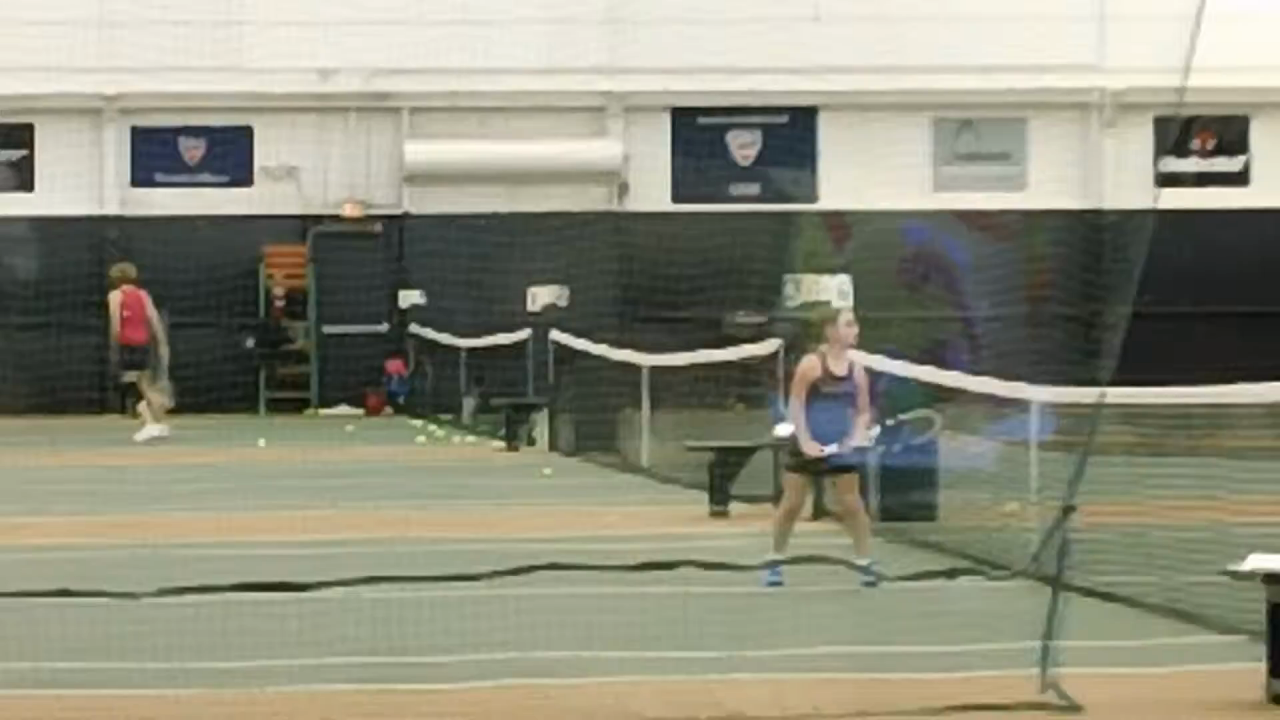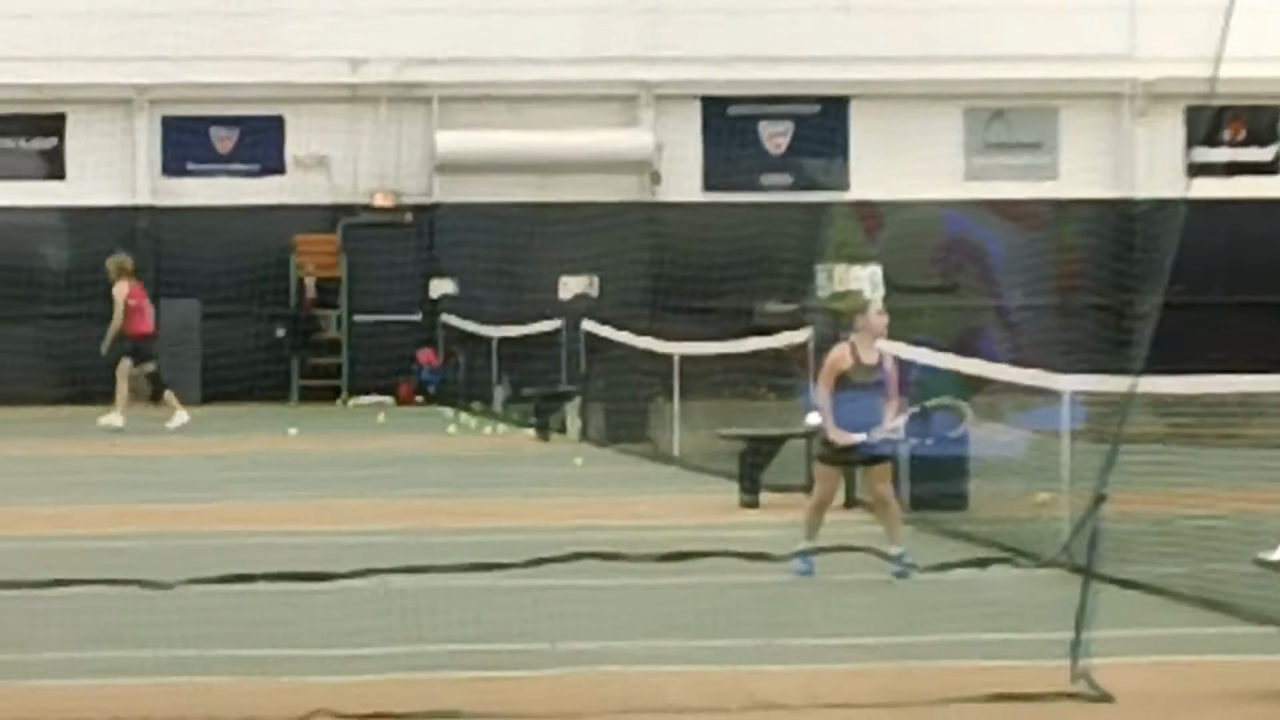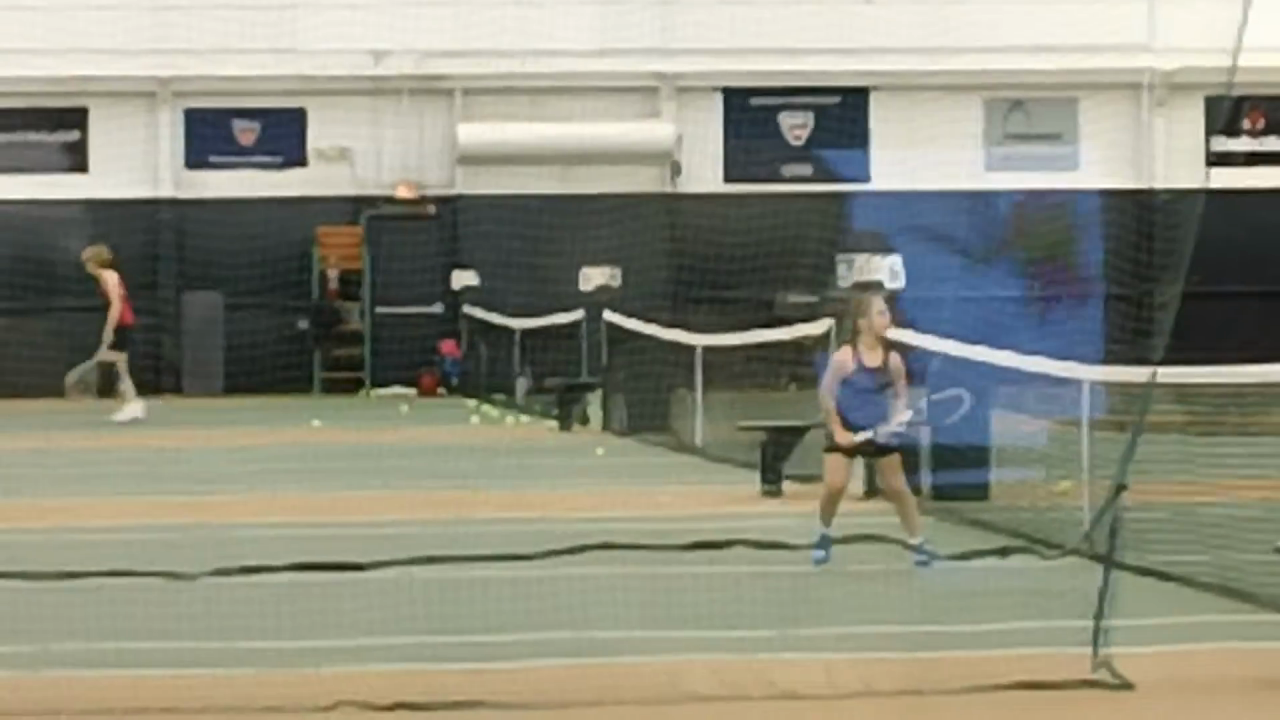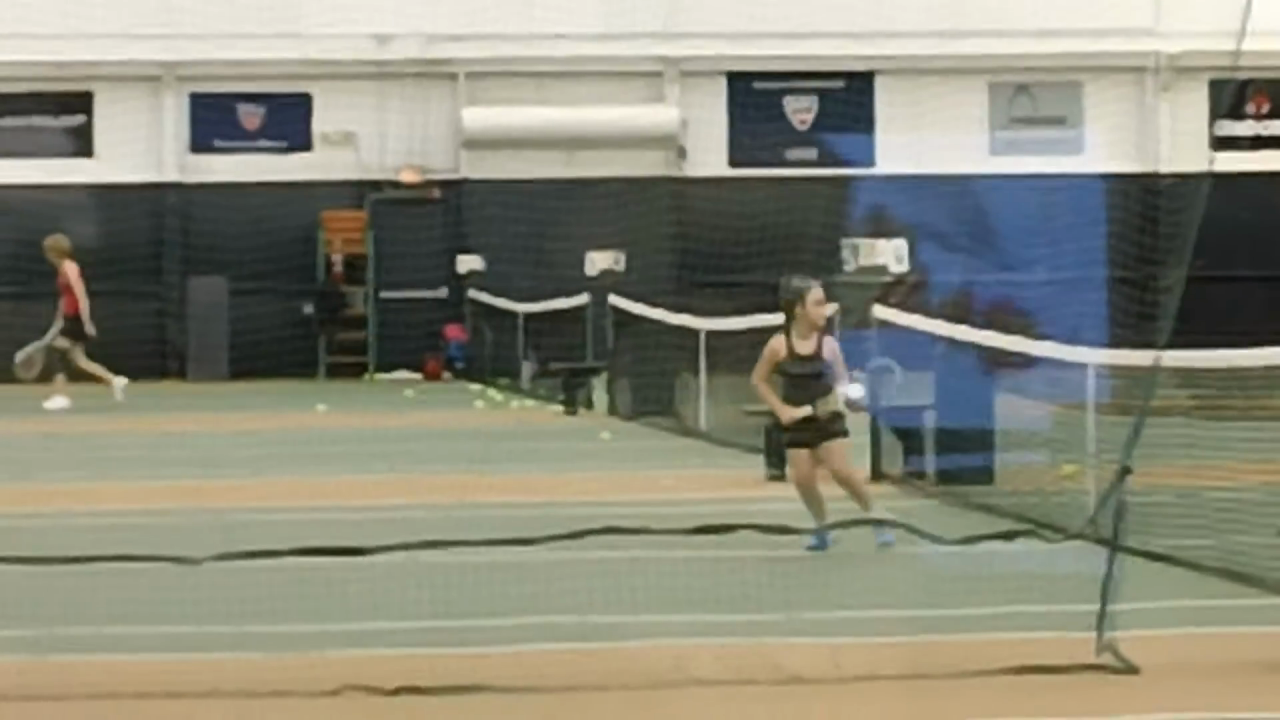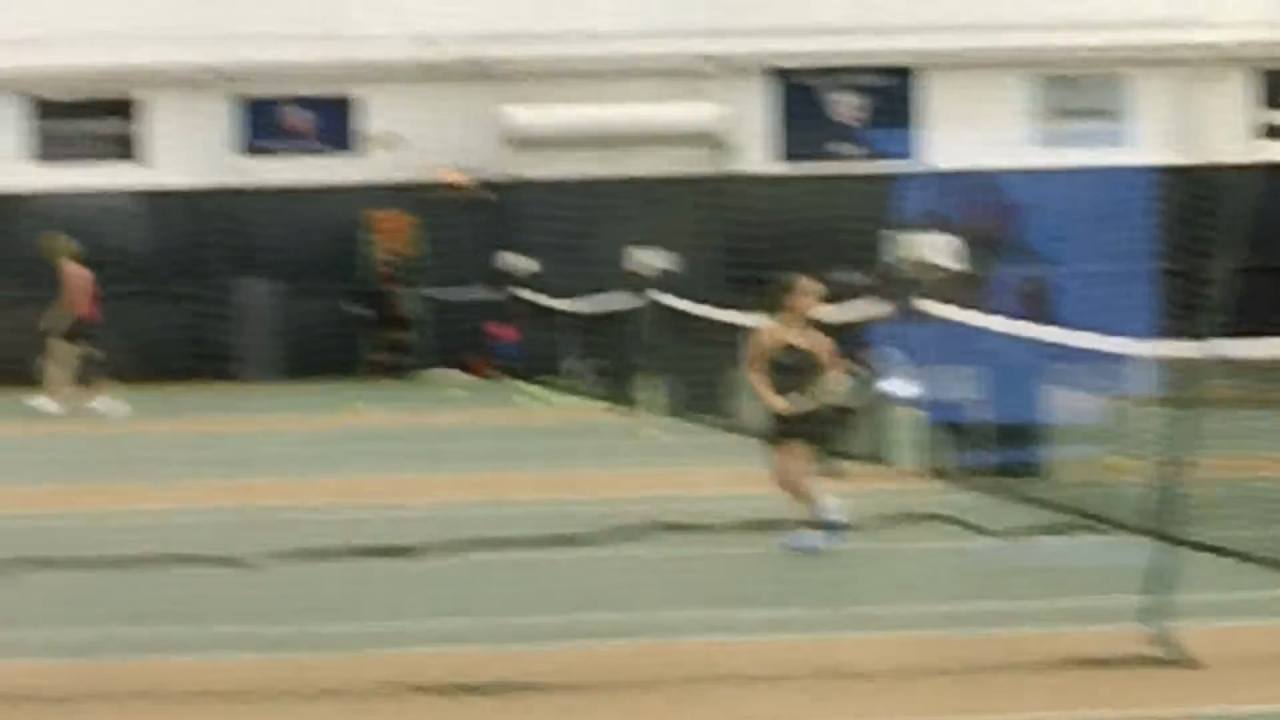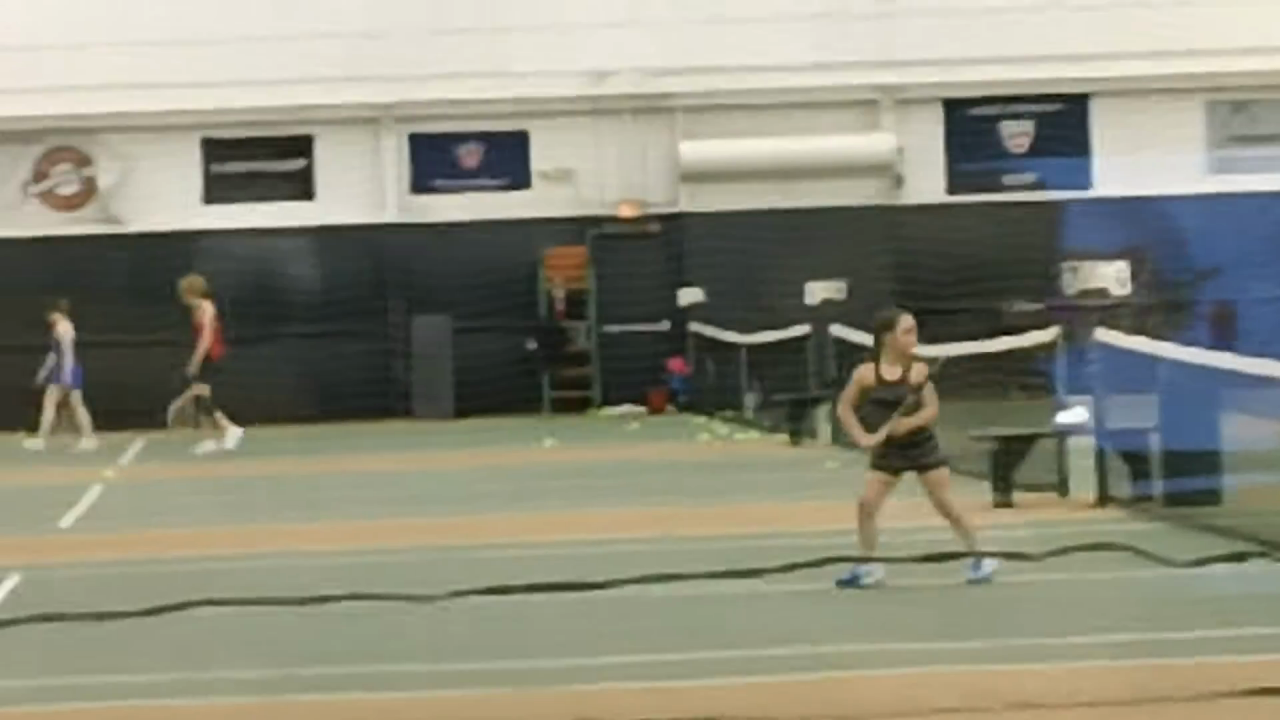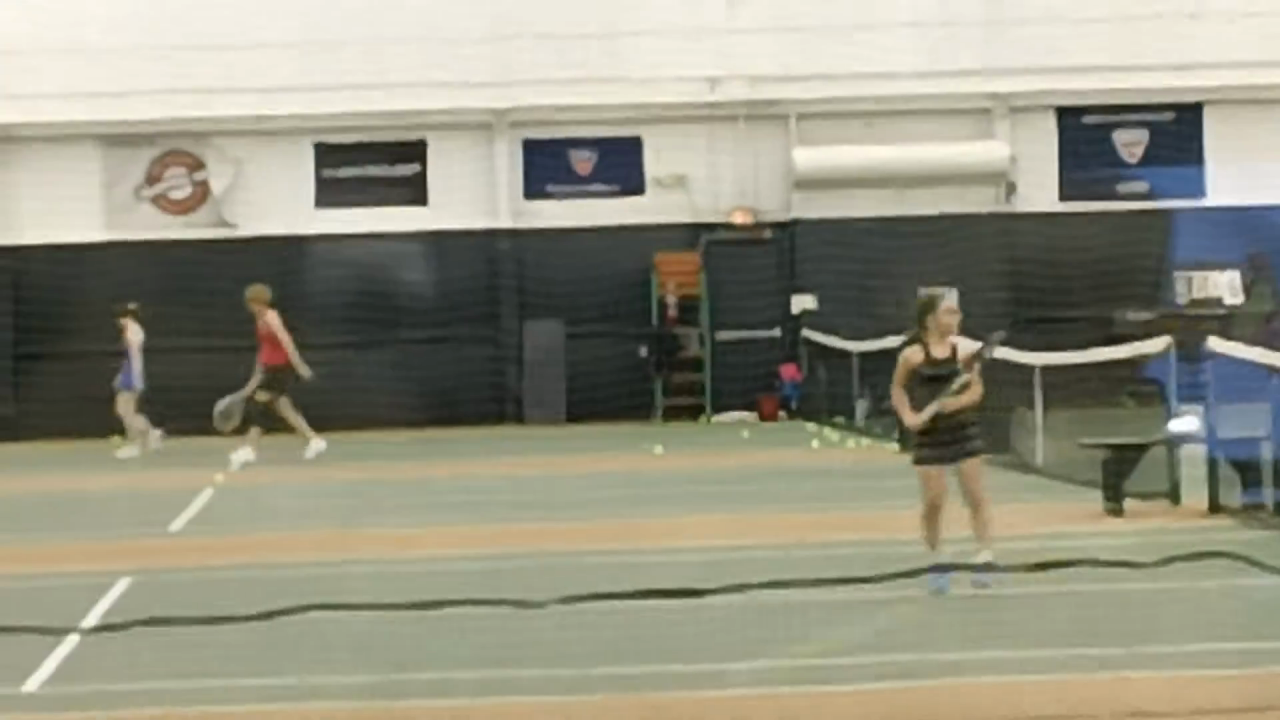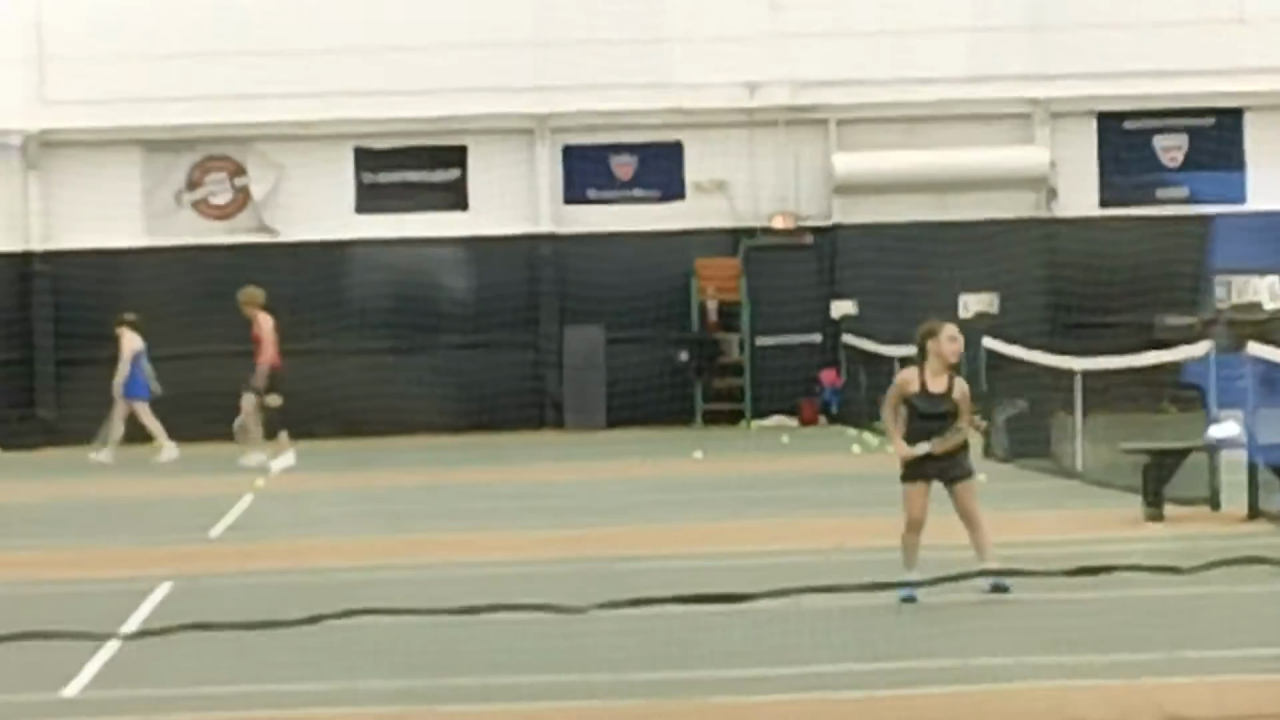
dt=0.3s
person 1, frame 1
left shoulder: (857, 371)
right shoulder: (811, 364)
left elbow: (863, 411)
right elbow: (795, 405)
left wrist: (857, 436)
right wrist: (805, 441)
left hip: (842, 447)
right hip: (809, 446)
left knee: (852, 505)
right knee: (791, 505)
left ankle: (865, 562)
right ankle: (775, 561)
person 1, frame 2
left shoulder: (886, 360)
right shoulder: (841, 354)
left elbow: (892, 399)
right elbow: (821, 394)
left wrist: (886, 424)
right wrist: (832, 430)
left hip: (873, 436)
right hip: (840, 436)
left knee: (884, 495)
right knee: (823, 496)
left ankle: (897, 553)
right ankle: (805, 551)
person 1, frame 3
left shoulder: (893, 360)
right shoulder: (843, 357)
left elbow: (901, 396)
right elbow: (826, 396)
left wrist: (895, 422)
right wrist: (837, 430)
left hip: (879, 432)
right hip: (846, 433)
left knee: (896, 488)
right knee: (834, 486)
left ankle: (918, 543)
right ankle: (824, 536)
person 1, frame 4
left shoulder: (829, 344)
right shoulder: (778, 345)
left elbow: (843, 380)
right elbow: (758, 380)
left wrist: (837, 399)
right wrist: (781, 409)
left hip: (828, 418)
right hip: (795, 420)
left knee: (842, 472)
right knee: (803, 479)
left ankle: (876, 519)
right ankle: (822, 528)
person 1, frame 5
left shoulder: (817, 341)
right shoulder: (768, 335)
left elbow: (833, 374)
right elbow: (753, 371)
left wrist: (820, 394)
right wrist: (772, 400)
left hip: (808, 414)
right hip: (784, 415)
left knee: (791, 474)
right knee: (783, 476)
right ankle: (824, 507)
person 1, frame 6
left shoulder: (918, 370)
right shoulder: (865, 373)
left elbow: (931, 410)
right elbow: (844, 408)
left wrist: (907, 424)
right wrist: (861, 437)
left hip: (920, 445)
right hip: (887, 450)
left knee: (944, 504)
right knee: (866, 503)
left ankle: (980, 558)
right ankle: (870, 569)
person 1, frame 7
left shoulder: (962, 351)
right shoulder: (912, 355)
left elbow: (977, 389)
right elbow: (897, 390)
left wrist: (956, 403)
right wrist: (908, 416)
left hip: (964, 431)
right hip: (929, 436)
left knee: (975, 496)
right knee: (934, 502)
left ankle: (984, 561)
right ankle: (938, 563)
person 1, frame 8
left shoulder: (959, 386)
right shoulder: (908, 378)
left elbow: (966, 426)
right elbow: (888, 410)
left wrist: (947, 443)
right wrist: (898, 444)
left hip: (952, 456)
right hip: (916, 458)
left knee: (971, 515)
right knee: (914, 519)
left ankle: (991, 573)
right ankle: (909, 581)
